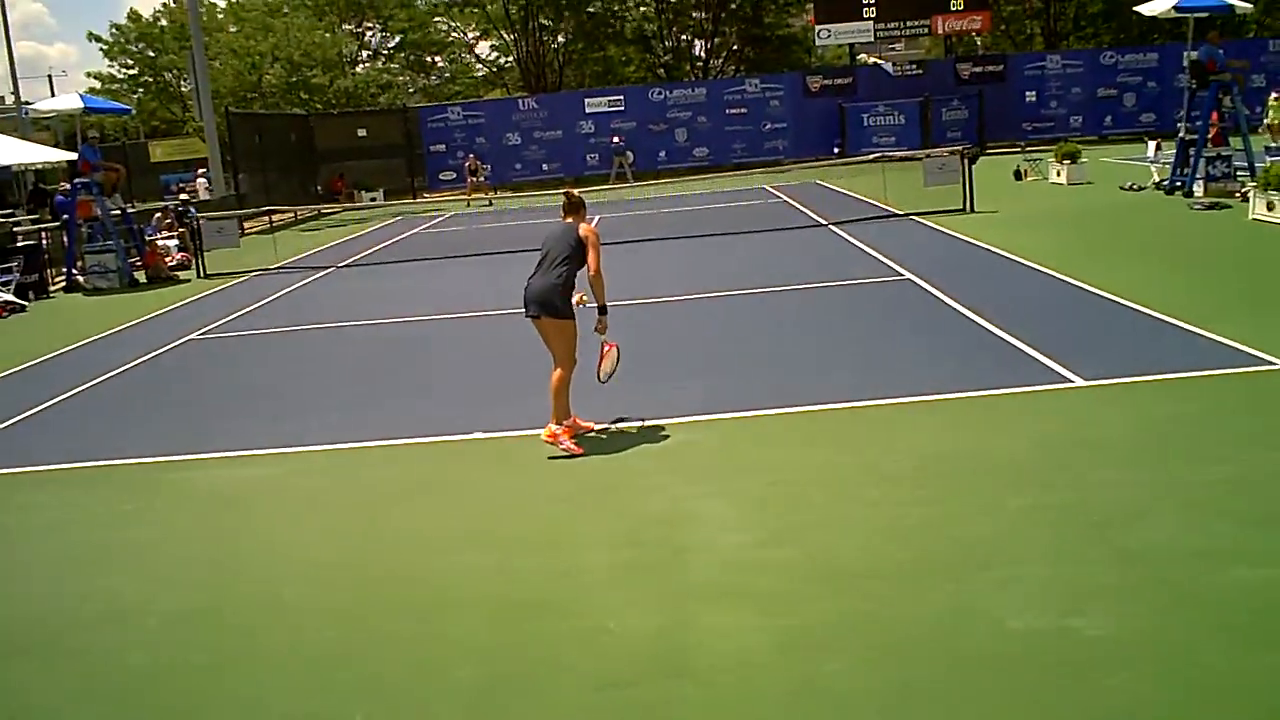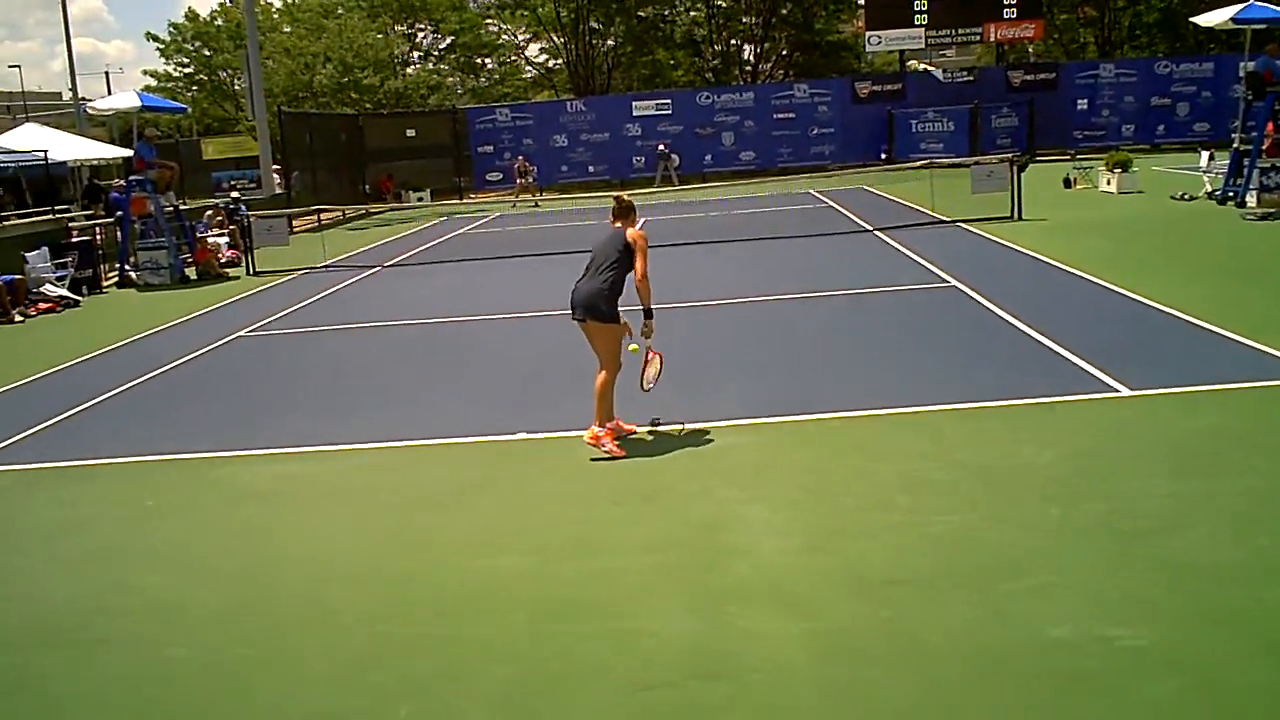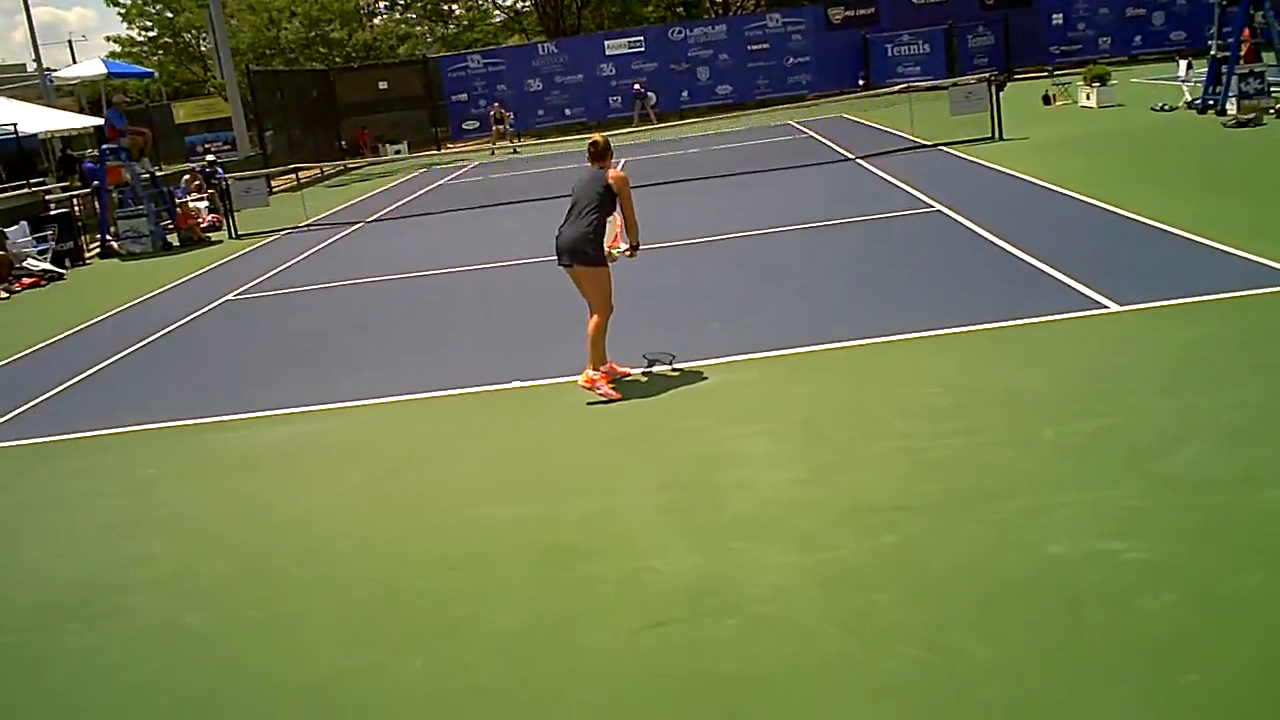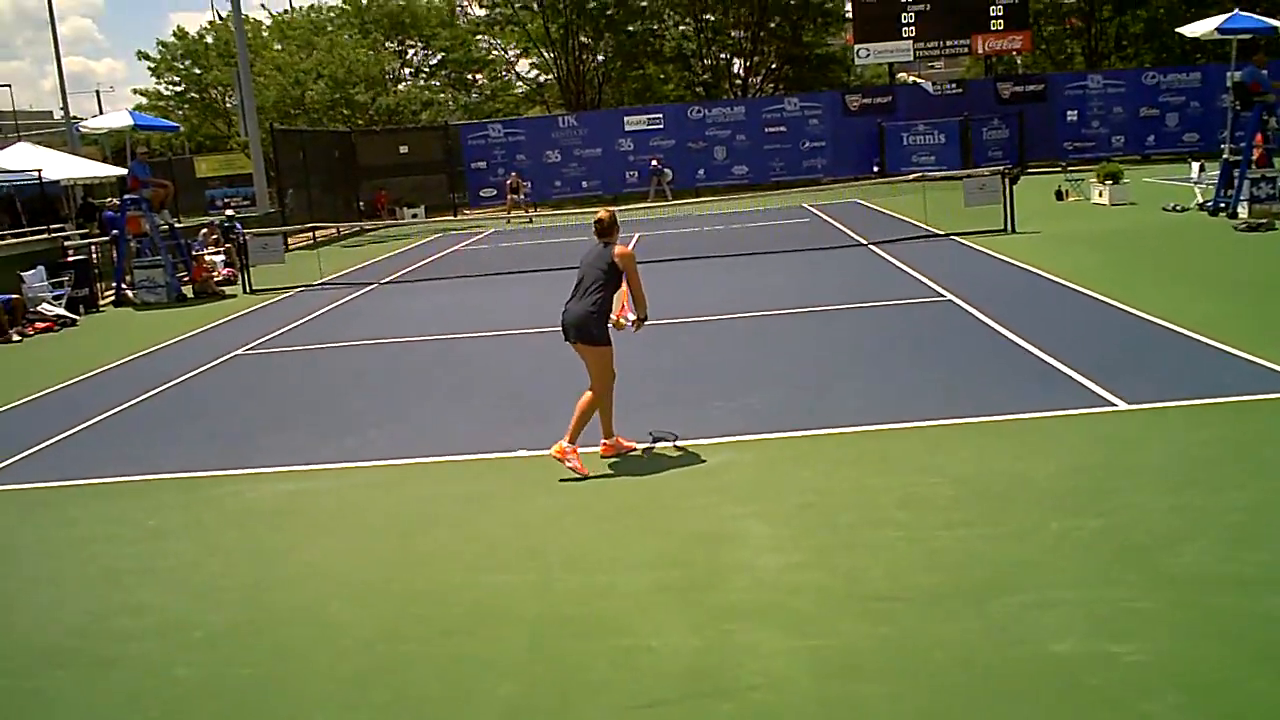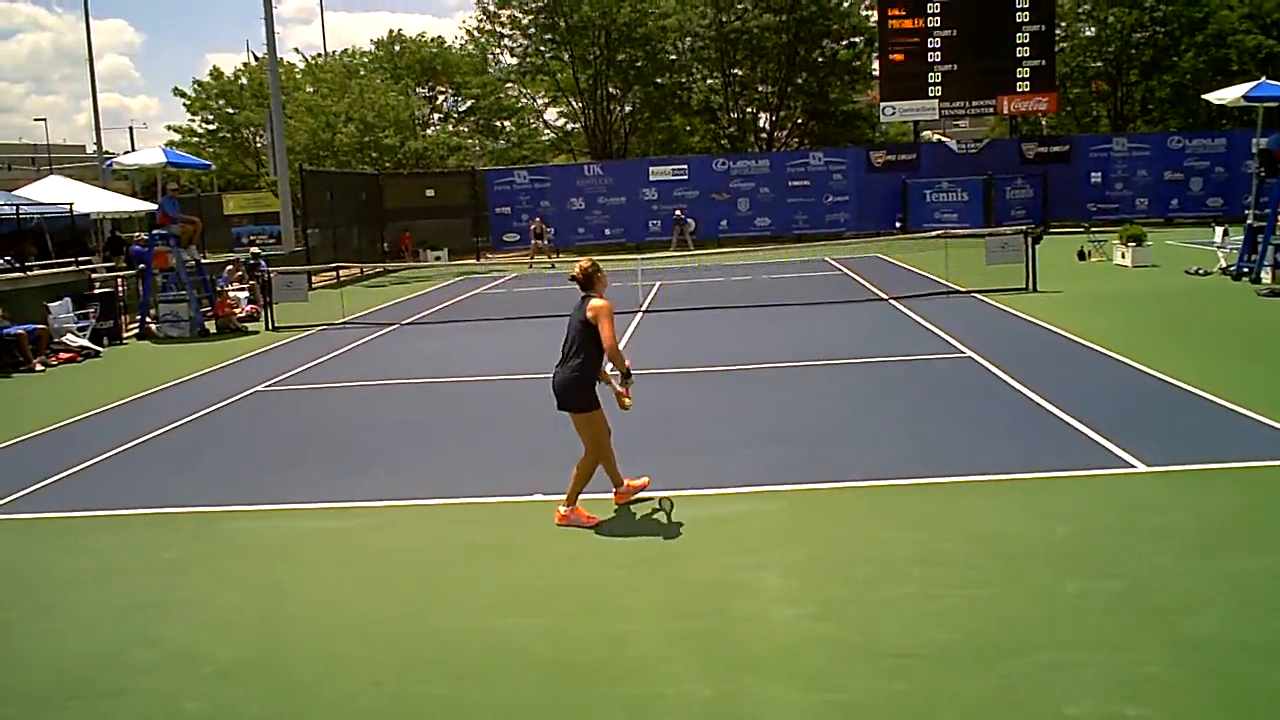
dt=0.7s
person 1, frame 1
left shoulder: (553, 233)
right shoulder: (587, 231)
right elbow: (594, 272)
left wrist: (570, 299)
right wrist: (602, 311)
left hip: (532, 293)
right hip: (553, 295)
left knee: (564, 362)
right knee: (565, 364)
left ankle: (566, 419)
right ankle: (555, 427)
person 1, frame 2
left shoulder: (605, 238)
right shoulder: (636, 235)
right elbow: (640, 277)
left wrist: (618, 320)
right wrist: (648, 315)
left hip: (579, 296)
right hip: (598, 299)
left knee: (610, 365)
right knee: (610, 367)
left ankle: (609, 422)
right ankle: (598, 430)
person 1, frame 3
left shoulder: (582, 178)
right shoulder: (616, 177)
right elbow: (629, 218)
left wrist: (601, 250)
right wrist: (633, 245)
left hip: (564, 242)
right hip: (584, 244)
left knee: (599, 308)
right knee: (601, 310)
left ankle: (602, 366)
right ankle: (592, 374)
person 1, frame 4
left shoulder: (589, 254)
right shoulder: (623, 253)
right elbow: (637, 294)
left wrist: (609, 317)
right wrist: (641, 317)
left hip: (570, 317)
right hip: (588, 322)
left knee: (605, 379)
right knee: (599, 388)
left ankle: (609, 441)
right ankle: (566, 445)
person 1, frame 5
left shoulder: (584, 306)
right shoulder: (600, 305)
right elbow: (610, 348)
left wrist: (615, 386)
right wrist: (626, 373)
left hip: (569, 380)
right hip: (576, 384)
left knee: (603, 435)
right knee: (595, 450)
left ankle: (621, 487)
right ankle: (567, 509)
